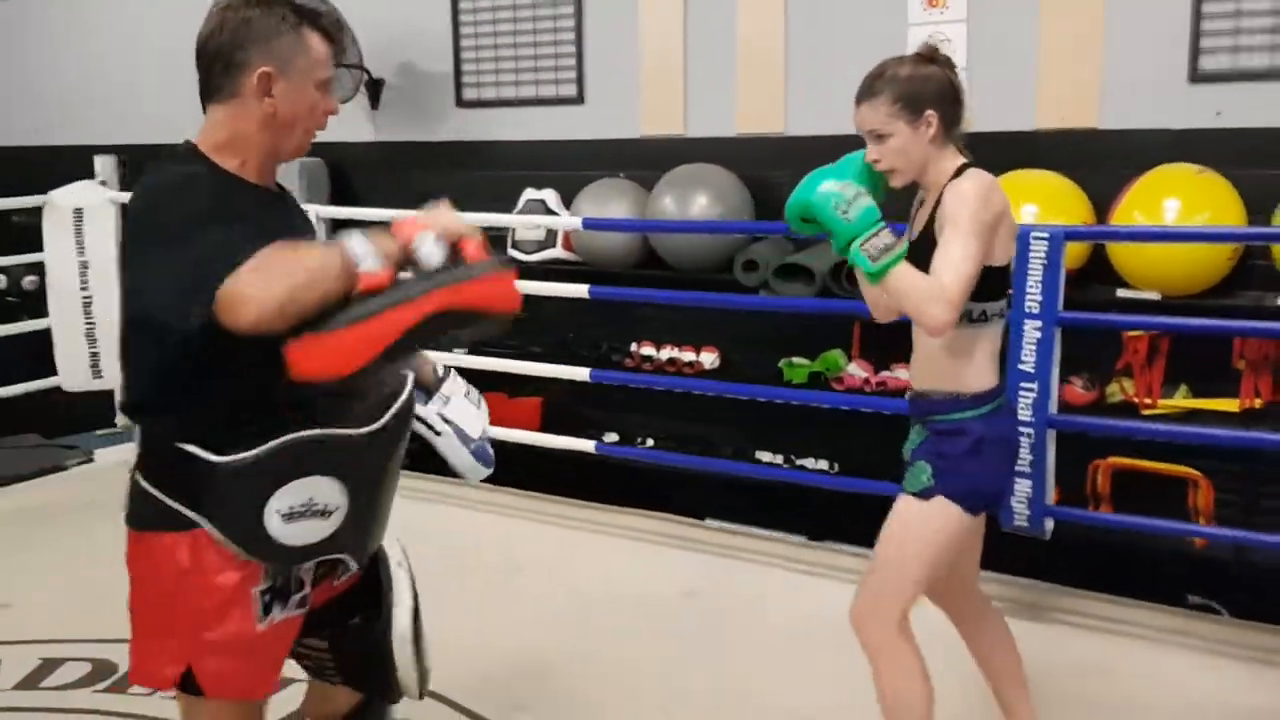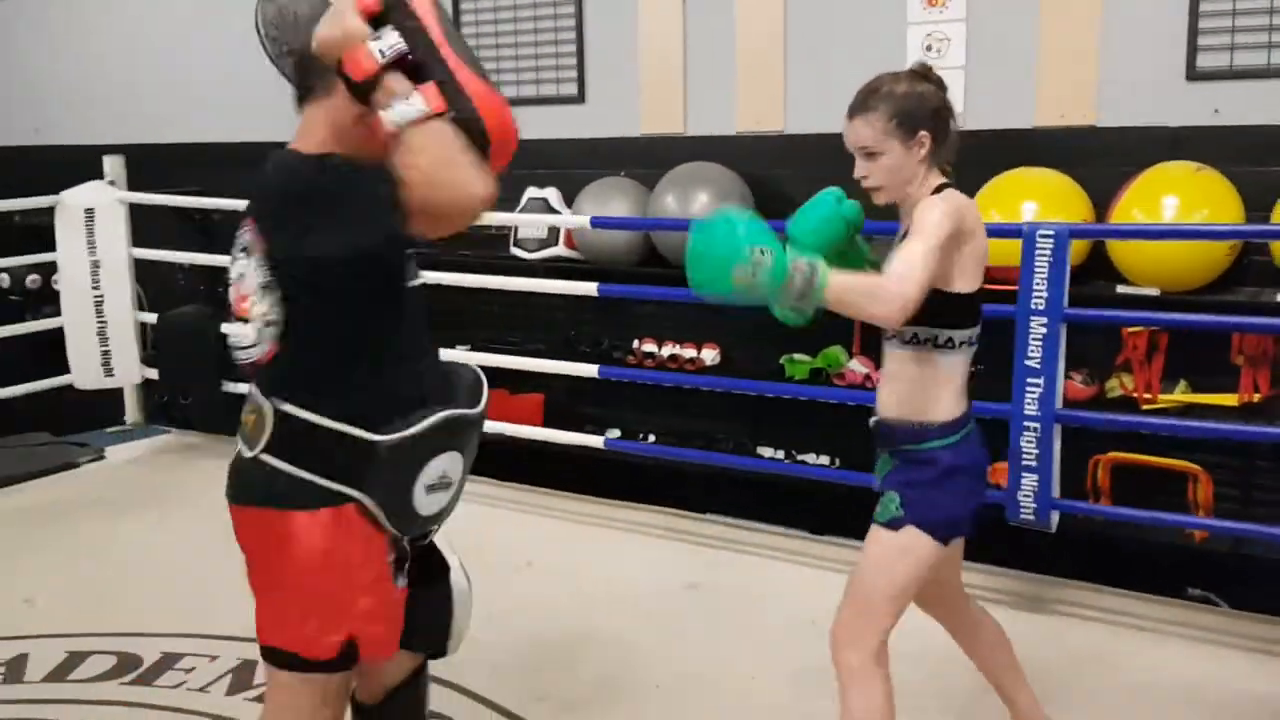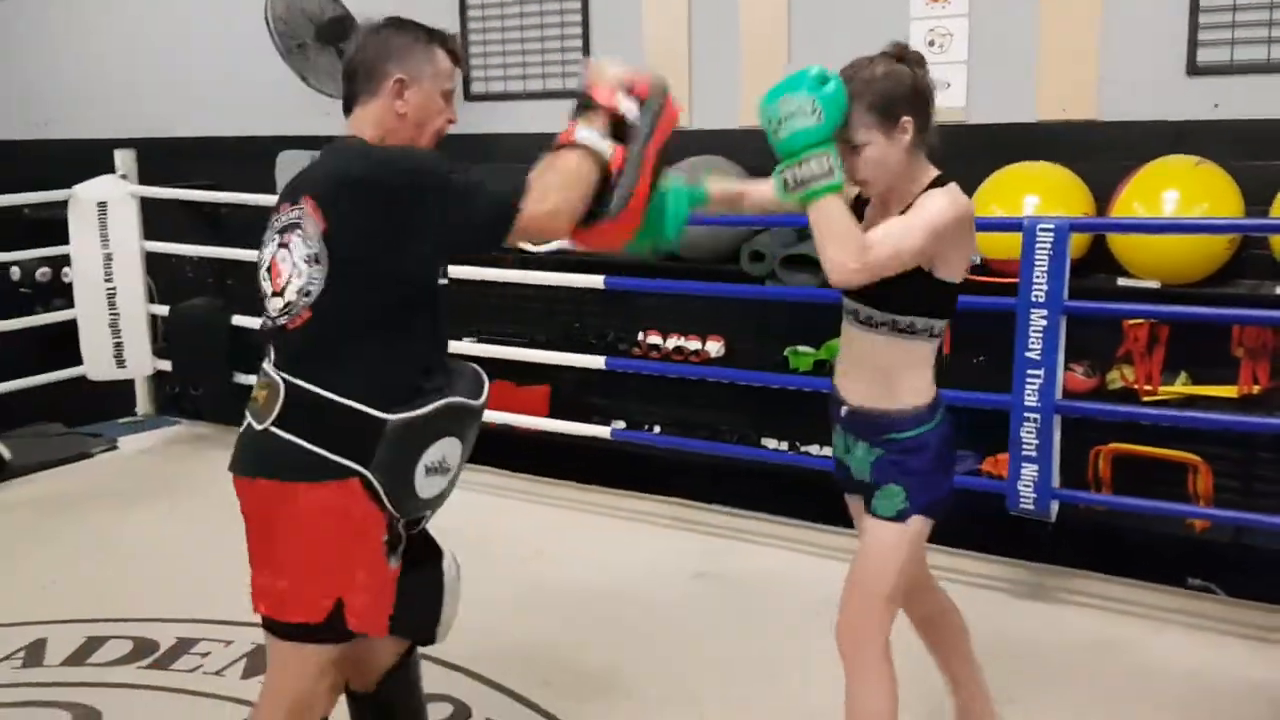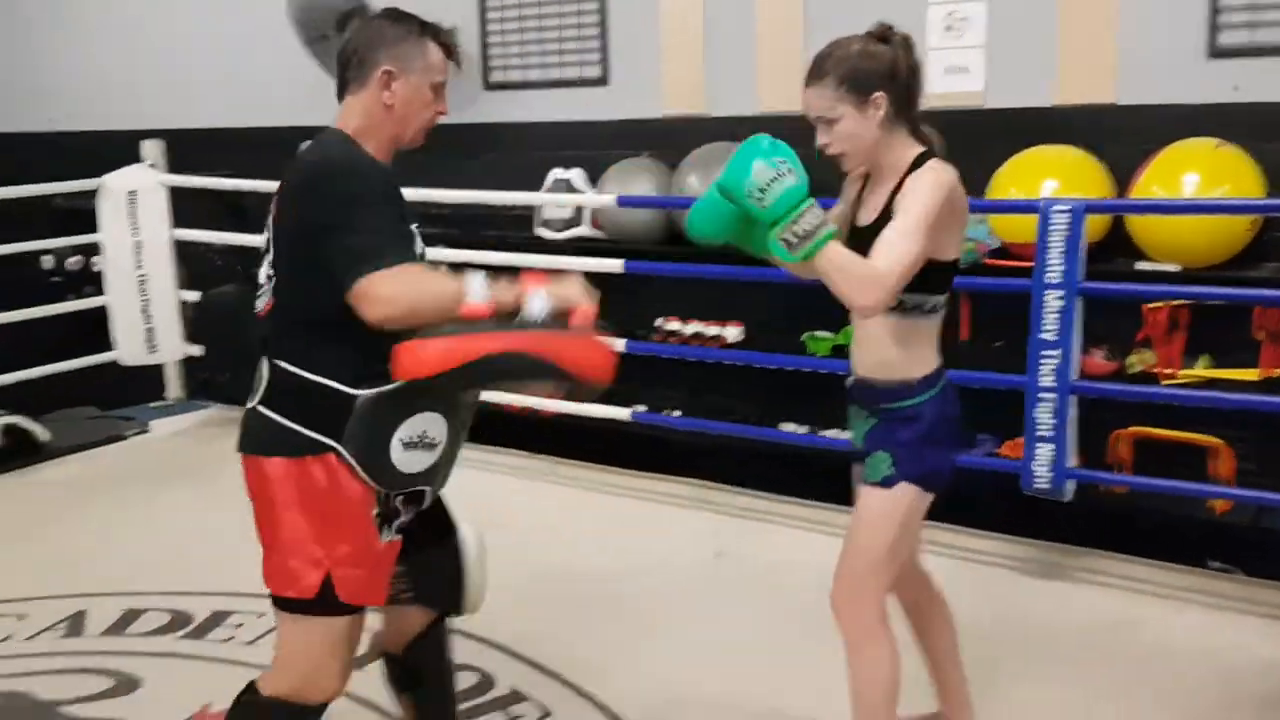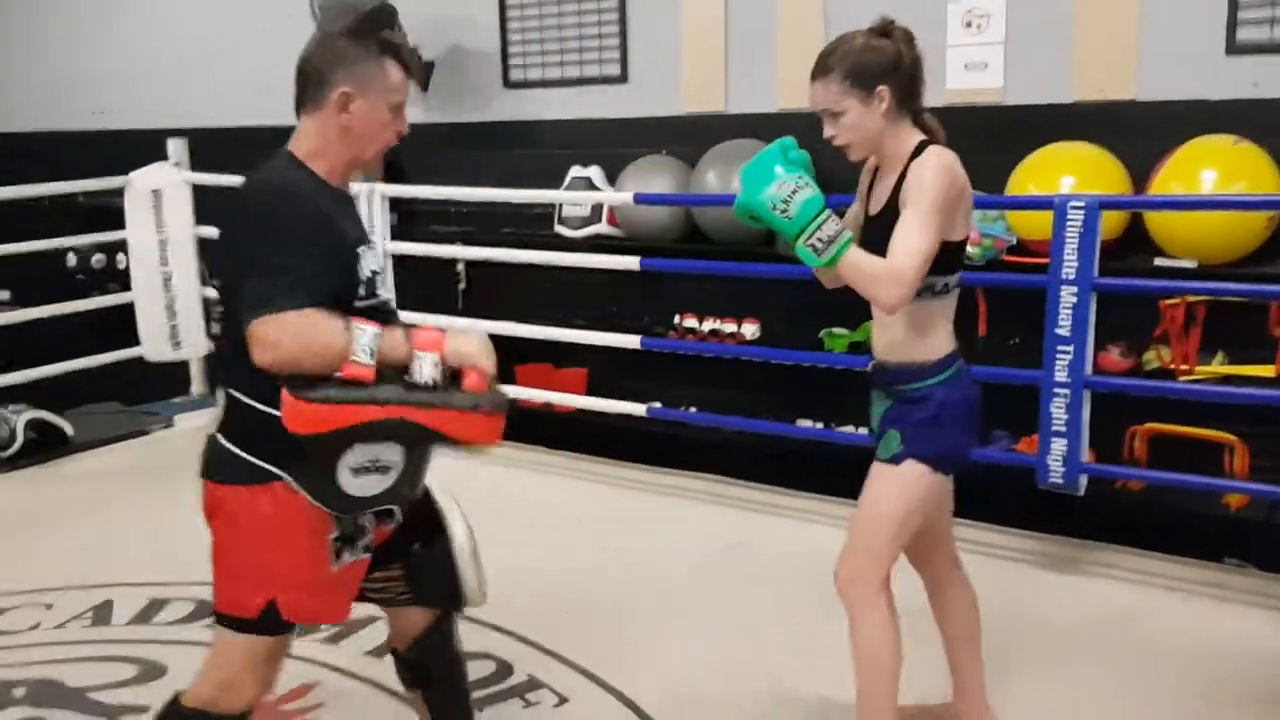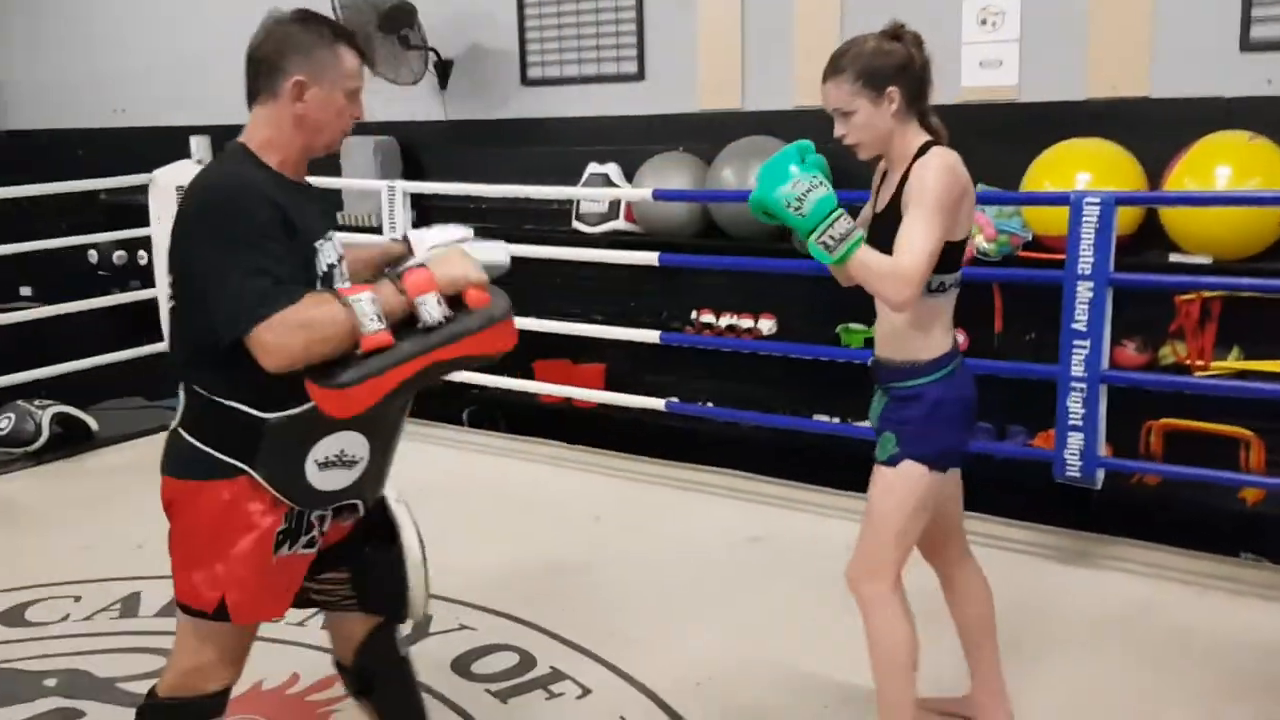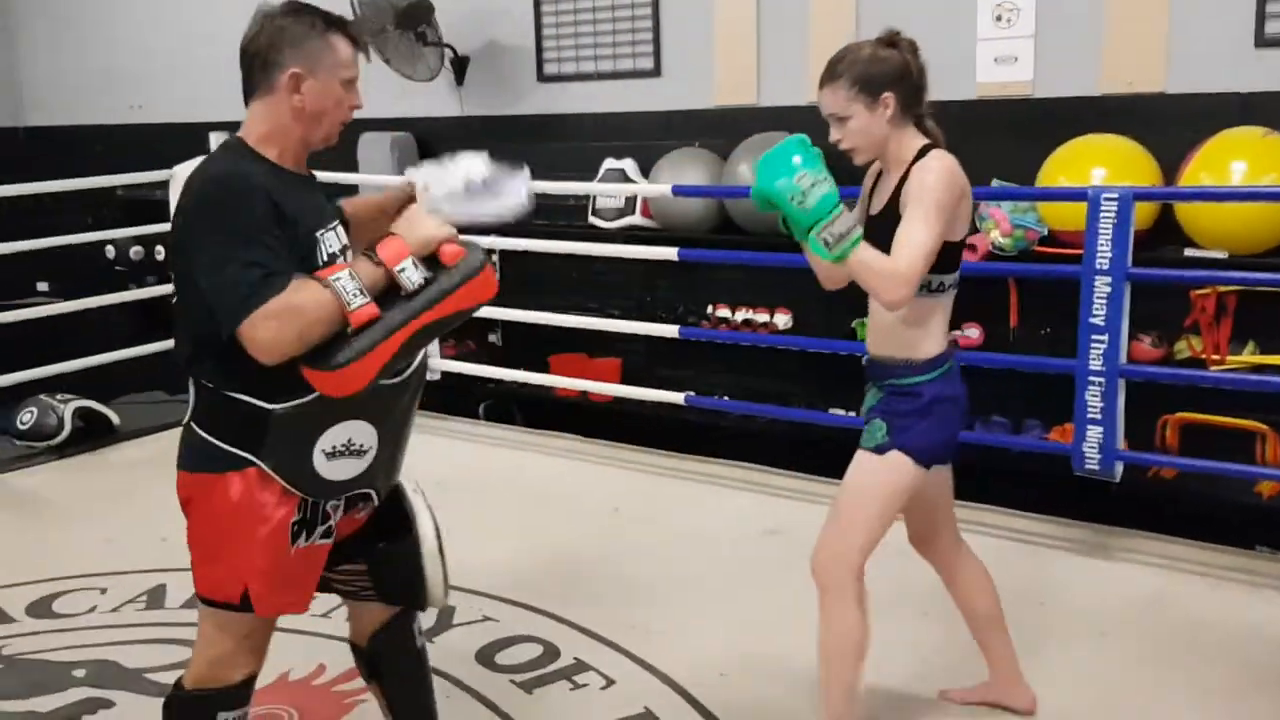
dt=0.2s
person 1, frame 1
left shoulder: (265, 200)
right shoulder: (178, 201)
right elbow: (255, 301)
left wrist: (420, 378)
right wrist: (398, 244)
left hip: (310, 518)
right hip: (218, 528)
person 1, frame 2
left shoulder: (302, 188)
right shoulder: (311, 186)
right elbow: (458, 194)
right wrist: (391, 73)
left hip: (339, 486)
right hip: (321, 499)
left knee: (397, 654)
person 1, frame 3
left shoulder: (328, 183)
right shoulder: (391, 177)
right elbow: (541, 215)
right wrist: (598, 114)
left hip: (339, 460)
right hip: (322, 472)
left knee: (385, 633)
person 1, frame 4
left shoulder: (339, 172)
right shoulder: (344, 174)
right elbow: (387, 296)
right wrist: (526, 293)
left hip: (363, 447)
right hip: (316, 453)
left knee: (414, 607)
person 1, frame 5
left shoulder: (323, 198)
right shoulder: (279, 202)
right elbow: (278, 340)
left wrist: (411, 335)
right wrist: (426, 345)
left hip: (342, 468)
right hip: (276, 478)
left knee: (425, 603)
person 1, frame 6
left shoulder: (287, 185)
right shoulder: (229, 198)
right elbow: (283, 342)
left wrist: (401, 257)
right wrist: (414, 283)
left hip: (316, 466)
right hip: (239, 474)
left knee: (367, 615)
person 1, frame 7
left shoulder: (298, 179)
right shoulder: (226, 191)
left elbow: (333, 230)
right elbow: (273, 331)
left wrist: (417, 196)
right wrist: (388, 255)
left hip: (339, 453)
right hip: (254, 468)
left knee: (387, 598)
right knee: (229, 655)
person 2, frame 1
left shoulder: (972, 191)
right shoulder: (937, 199)
left elbow: (937, 308)
right elbow: (895, 302)
left wrist: (858, 232)
right wrist: (851, 224)
left hip: (968, 430)
right hip: (947, 424)
left knee: (877, 614)
right knee: (955, 596)
person 2, frame 2
left shoulder: (949, 215)
right shoulder: (918, 214)
left elbow: (887, 304)
right elbow: (879, 308)
left wrist: (775, 262)
left hip: (936, 460)
right hip: (904, 449)
left knee: (856, 641)
right knee: (945, 598)
person 2, frame 3
left shoulder: (946, 208)
right shoulder: (869, 192)
left elbow: (850, 264)
right elbow: (767, 193)
left wrist: (811, 157)
right wrist: (692, 196)
left hip: (911, 444)
right hip: (854, 428)
left knee: (859, 630)
right knee: (911, 585)
person 2, frame 4
left shoulder: (935, 185)
right shoulder: (864, 178)
left elbow: (870, 291)
right elbow: (810, 264)
left wrist: (789, 208)
right wrist: (758, 223)
left hip: (910, 416)
right hip: (875, 406)
left knee: (855, 600)
right knee: (900, 574)
person 2, frame 5
left shoulder: (935, 170)
right shoulder: (878, 170)
left elbow: (893, 288)
right elbow: (840, 272)
left wrist: (807, 218)
right wrist: (792, 210)
left hip: (929, 398)
right hip: (906, 391)
left knee: (859, 576)
right knee: (932, 557)
person 2, frame 6
left shoulder: (938, 169)
right shoulder: (891, 170)
left elbow: (899, 287)
right elbow: (851, 273)
left wrist: (820, 216)
right wrist: (806, 215)
left hip: (926, 394)
right hip: (913, 389)
left knee: (872, 574)
right knee: (944, 548)
person 2, frame 7
left shoulder: (936, 172)
right shoulder: (881, 175)
left elbow: (895, 286)
right elbow: (830, 275)
left wrist: (818, 217)
right wrist: (797, 206)
left hip: (919, 394)
right hip: (908, 386)
left knee: (834, 564)
right knee: (939, 544)
